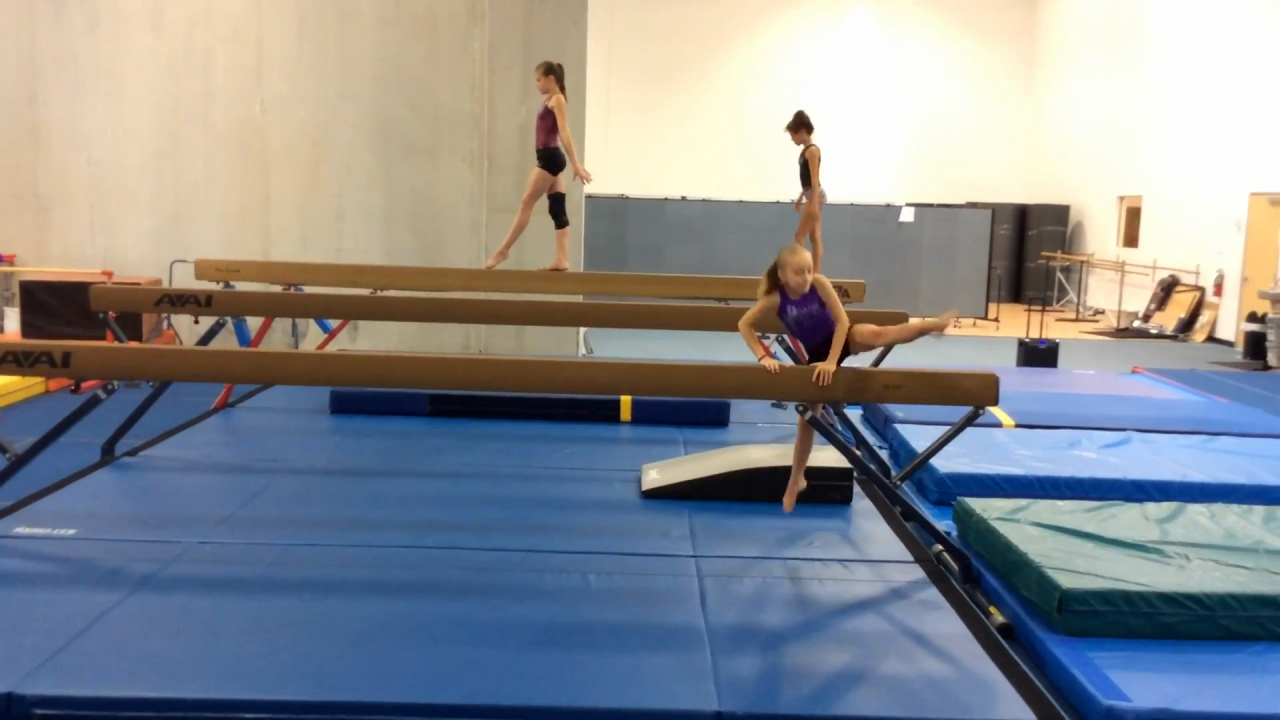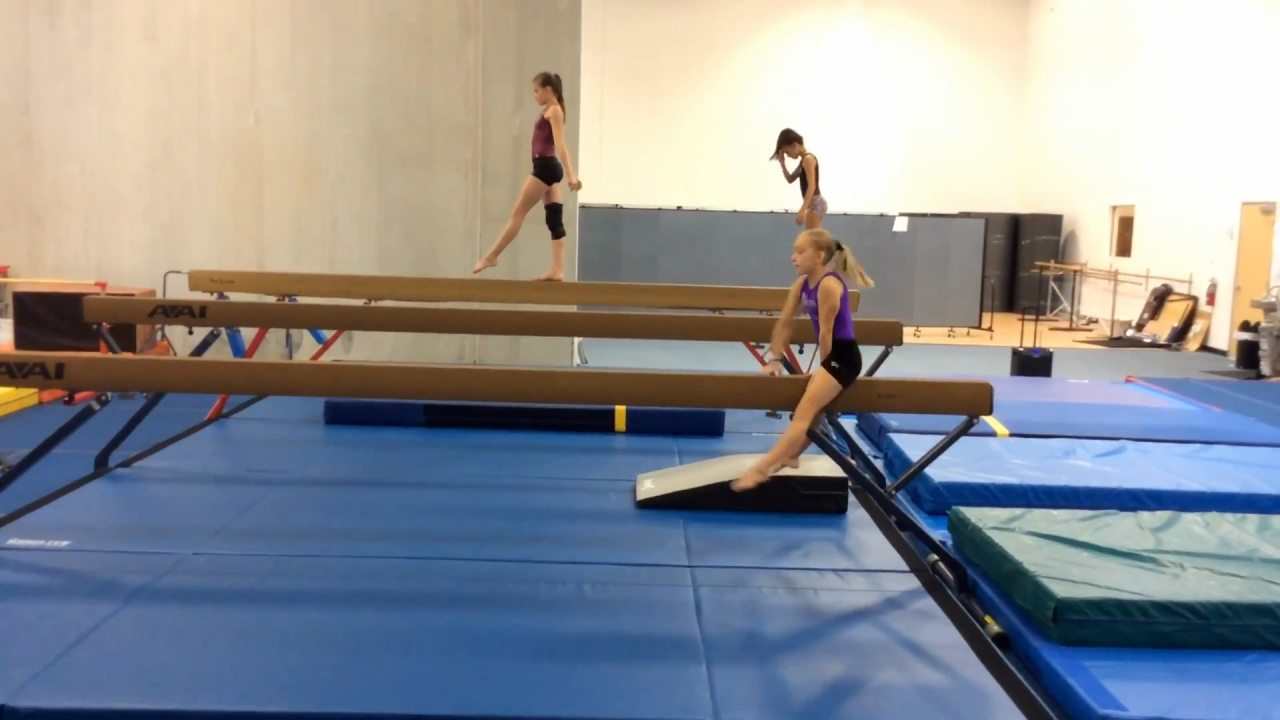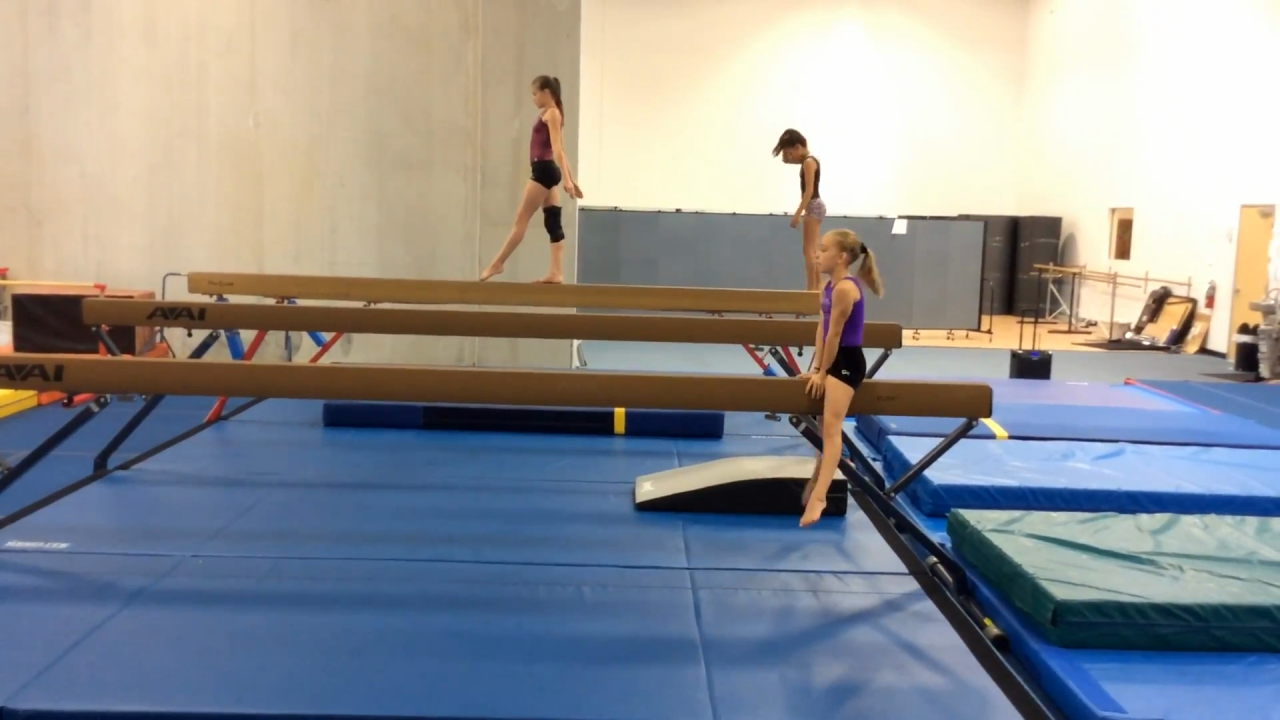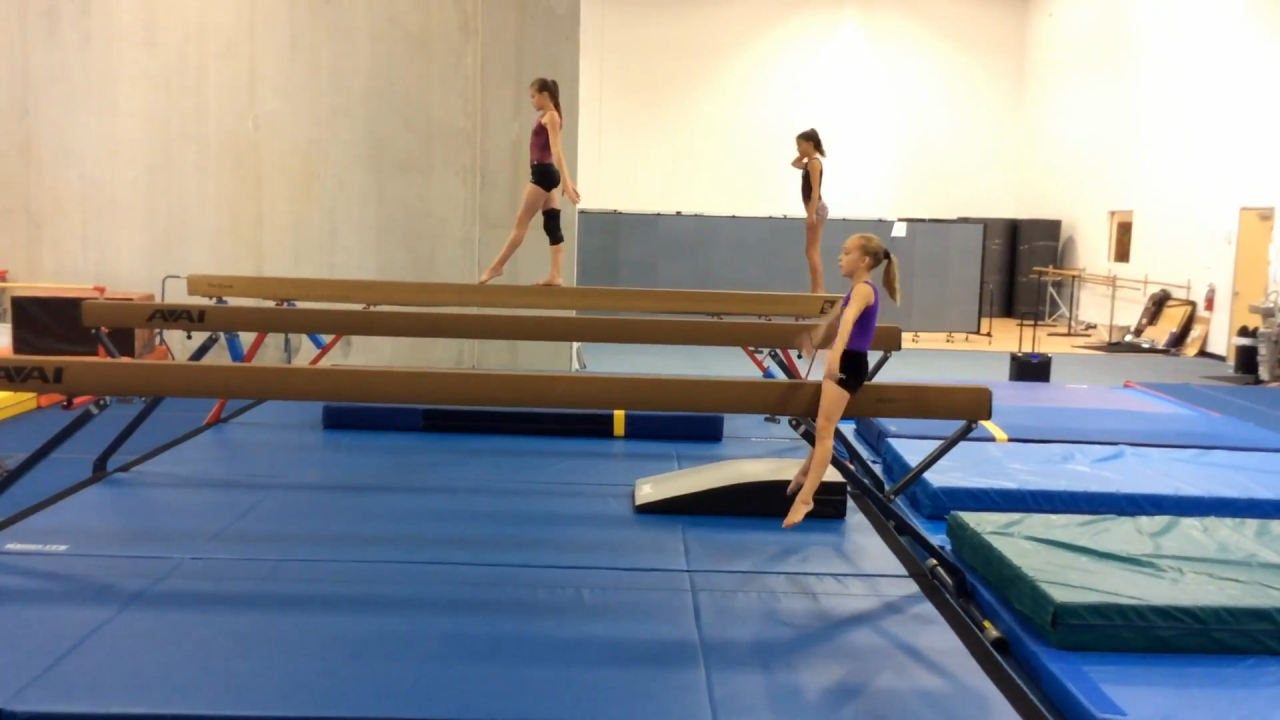
dt=0.5s
person 1, frame 1
left shoulder: (819, 284)
right shoulder: (774, 298)
left elbow: (842, 321)
right elbow: (744, 325)
left wrist: (831, 361)
right wrist: (763, 356)
left hip: (841, 339)
right hip: (816, 355)
left knee: (879, 334)
right knee: (807, 420)
left ankle: (929, 325)
right ankle: (796, 480)
person 1, frame 2
left shoulder: (830, 285)
right shoulder: (801, 285)
left elbow: (826, 331)
right elbow: (784, 323)
left wrist: (821, 367)
right wrist: (773, 361)
left hip: (843, 356)
right hip: (831, 357)
left knee: (804, 411)
right knee: (813, 413)
left ankle: (762, 468)
right ankle: (789, 455)
person 1, frame 3
left shoulder: (845, 288)
right shoulder: (829, 286)
left elbow: (835, 334)
left wrist: (821, 372)
right wrist: (815, 367)
left hip: (847, 361)
right hip: (834, 360)
left knee: (831, 426)
right knee: (828, 424)
left ankle: (818, 495)
right ankle: (818, 478)
person 1, frame 4
left shoulder: (864, 290)
right shoulder: (855, 290)
left elbow: (847, 323)
right elbow: (835, 318)
left wrist: (834, 355)
right wrist: (816, 336)
left hip: (850, 363)
right hip: (842, 362)
left knee: (824, 428)
right knee: (824, 427)
left ankle: (805, 497)
right ankle: (806, 473)
person 2, frame 1
left shoulder: (557, 100)
right shoulder: (550, 101)
left elbow: (564, 134)
left wrist: (576, 165)
right wrist: (575, 164)
left hip: (550, 157)
right hip: (549, 157)
left knee: (526, 203)
right knee: (557, 209)
left ankle: (503, 250)
right ankle: (561, 259)
person 2, frame 2
left shoulder: (554, 110)
right shoulder: (548, 111)
left elbow: (560, 144)
right elbow: (559, 145)
left wrist: (570, 175)
right wrist: (571, 174)
left hip: (546, 166)
right hip: (548, 167)
left knee: (518, 212)
right knee: (554, 220)
left ankle: (492, 256)
right ankle: (557, 270)
person 2, frame 3
left shoulder: (552, 114)
right shoulder: (546, 114)
left elbow: (557, 149)
right elbow: (559, 149)
left wrist: (566, 179)
right wrist: (569, 179)
left hip: (544, 170)
right hip: (546, 171)
left knee: (521, 219)
right knee: (553, 223)
left ankle: (498, 263)
right ankle: (556, 272)
person 2, frame 4
left shoulder: (551, 116)
right shoulder: (545, 117)
left elbow: (556, 151)
left wrist: (565, 182)
right wrist: (566, 181)
left hip: (543, 173)
right hip: (544, 173)
left knee: (521, 221)
right knee: (552, 226)
left ankle: (497, 266)
right ankle: (555, 275)
